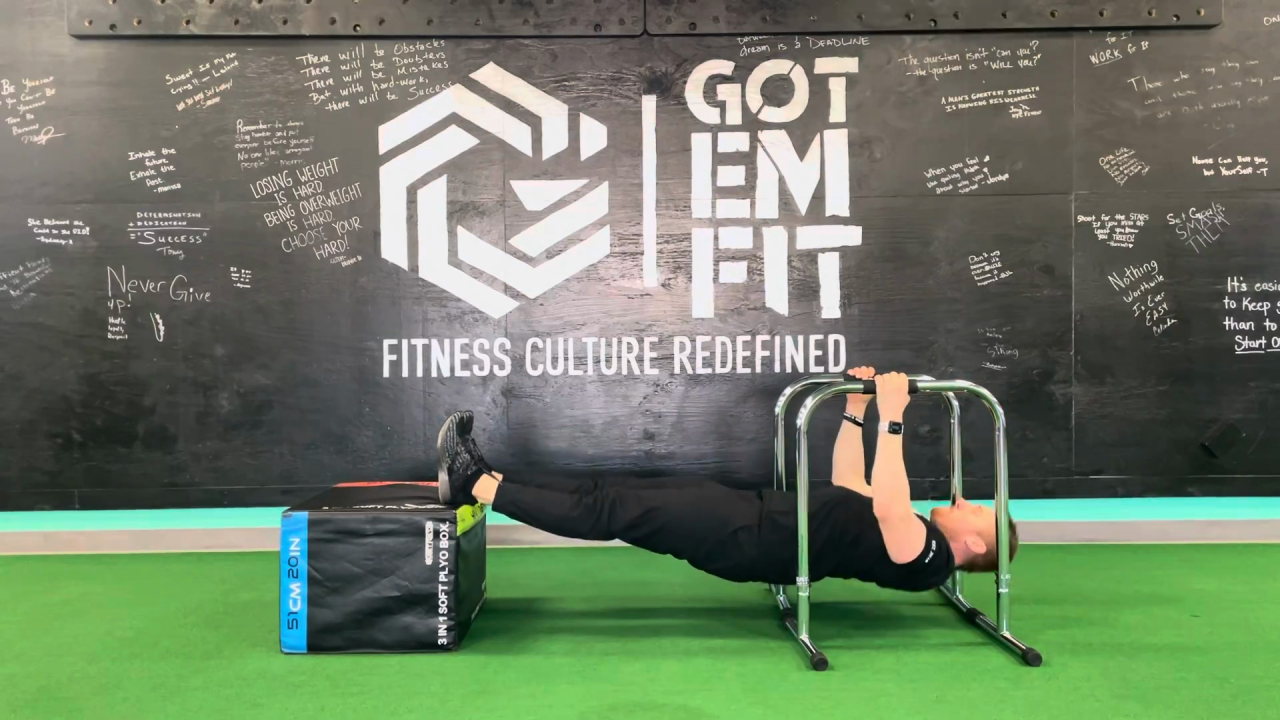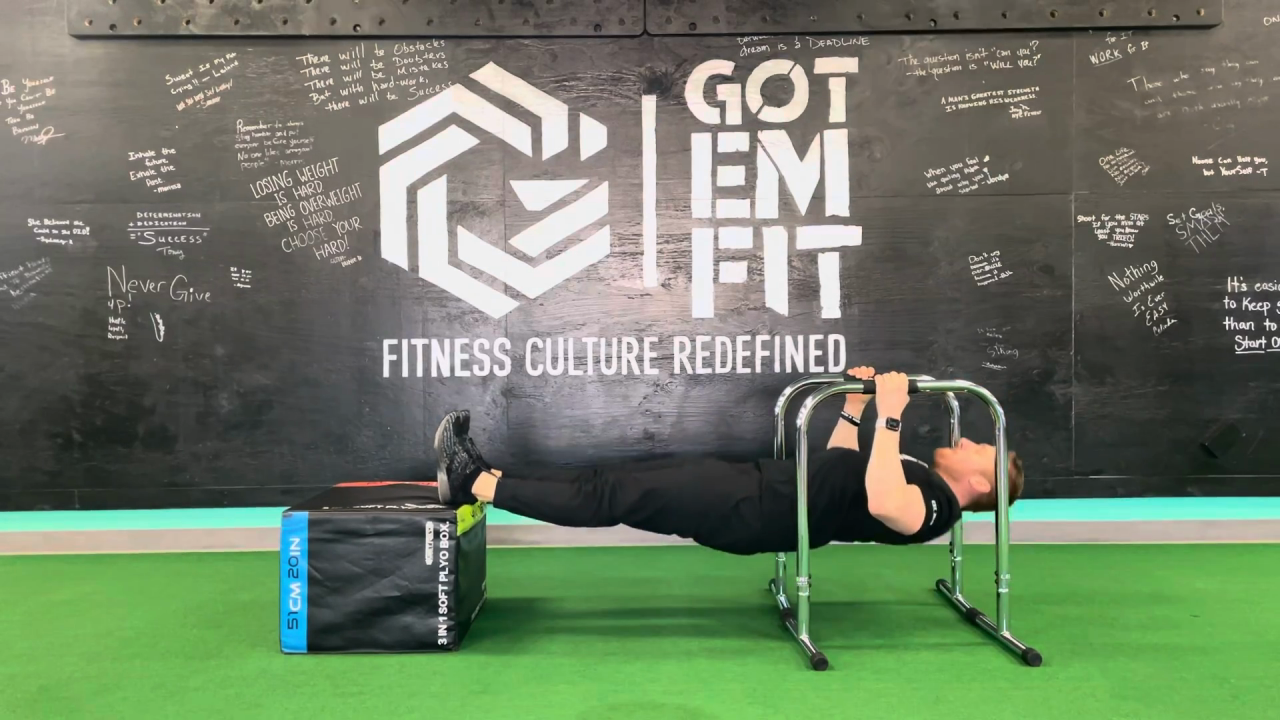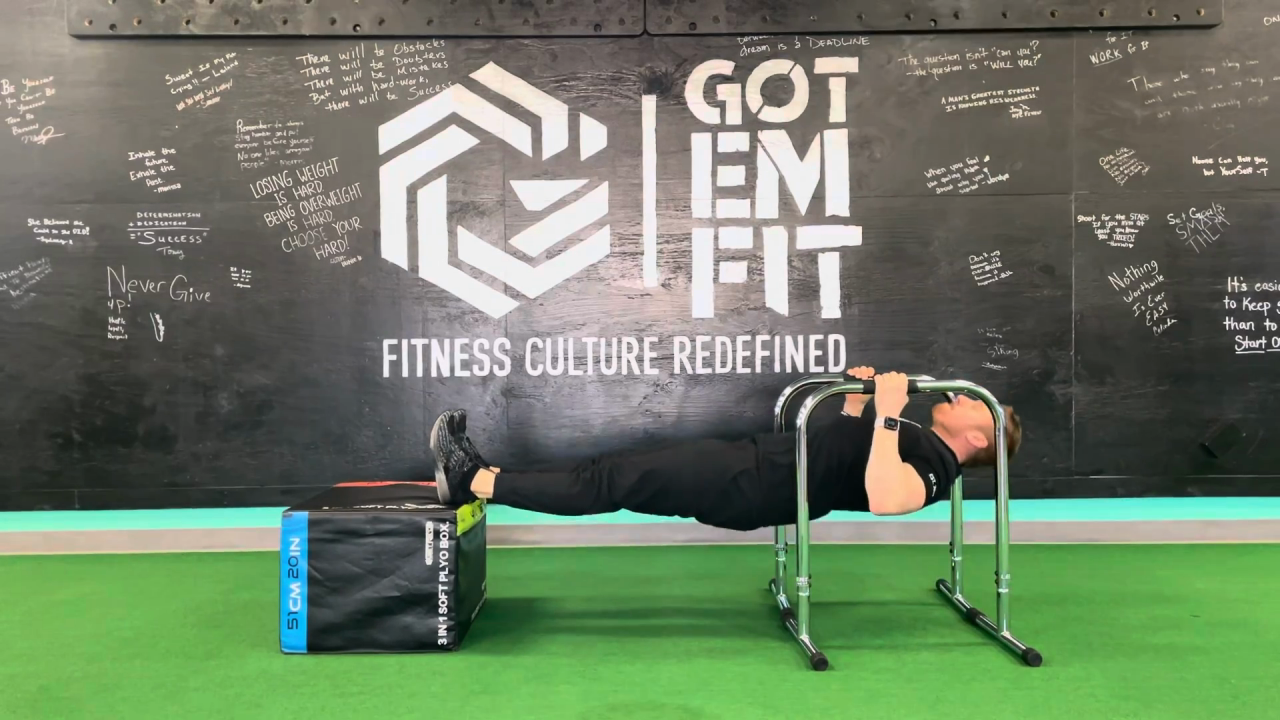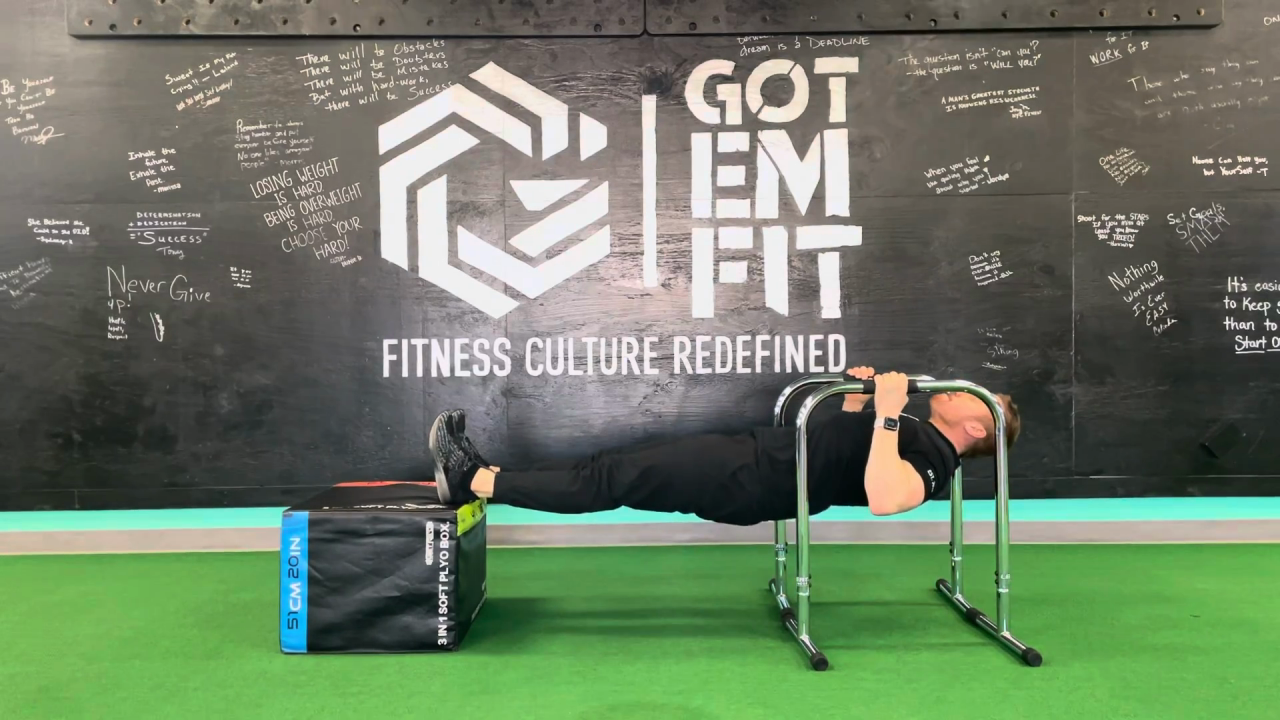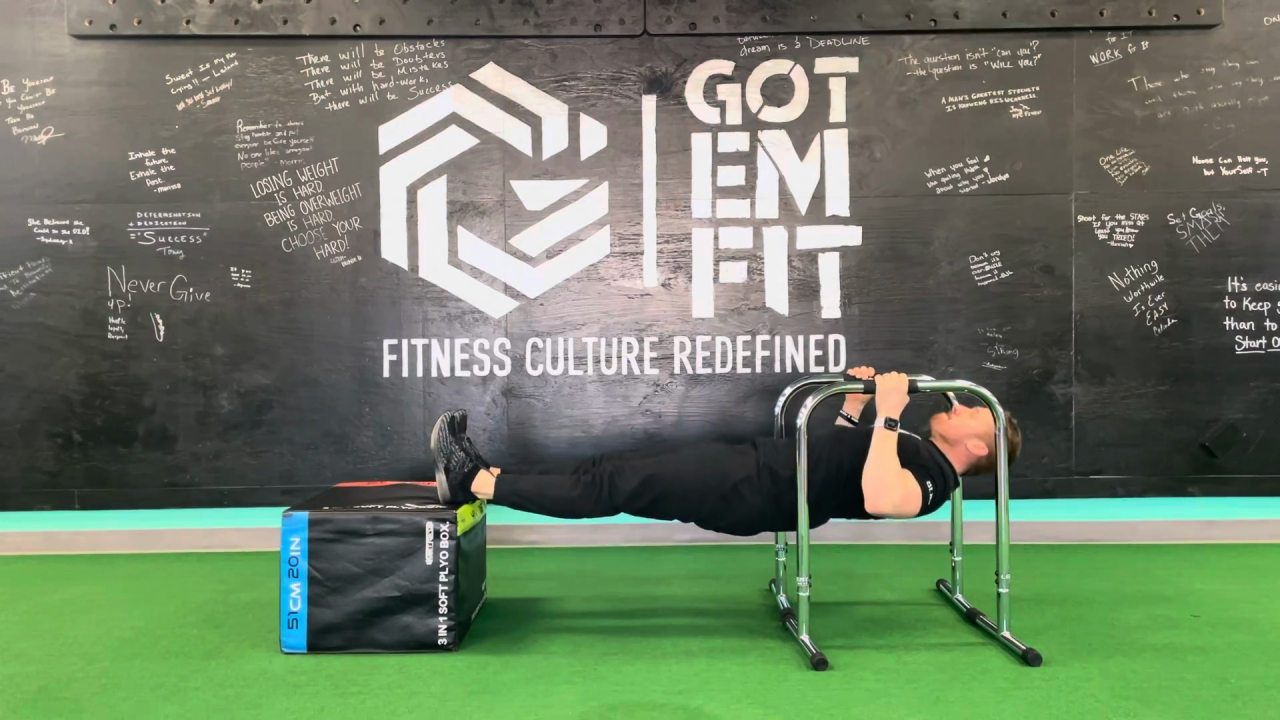
dt=0.3s
person 1, frame 1
left shoulder: (922, 558)
right shoulder: (921, 542)
left elbow: (887, 504)
right elbow: (848, 484)
left wrist: (892, 419)
right wrist: (856, 409)
left hip: (747, 538)
right hip: (749, 510)
left knee: (607, 513)
right knee: (610, 495)
left ankle: (476, 485)
right ankle: (481, 477)
person 1, frame 2
left shoulder: (931, 507)
right shoulder: (920, 482)
left elbow: (878, 501)
left wrist: (889, 415)
right wrist: (854, 405)
left hip: (750, 511)
right hip: (752, 484)
left knee: (609, 500)
right knee: (610, 481)
left ankle: (475, 483)
right ankle: (480, 476)
person 1, frame 3
left shoulder: (931, 469)
right shoulder: (919, 448)
left elbow: (882, 498)
left wrist: (887, 414)
right wrist: (856, 403)
left hip: (750, 486)
right hip: (749, 461)
left knee: (609, 486)
right knee: (610, 471)
left ankle: (475, 481)
right ankle: (481, 475)
person 1, frame 4
left shoulder: (929, 464)
right shoulder: (917, 443)
left elbow: (882, 499)
left wrist: (887, 414)
right wrist: (857, 398)
left hip: (749, 481)
right hip: (748, 456)
left knee: (606, 483)
right knee: (608, 467)
left ankle: (474, 480)
right ankle: (479, 473)
person 1, frame 5
left shoulder: (929, 479)
right shoulder: (918, 456)
left elbow: (876, 498)
left wrist: (888, 414)
right wrist: (856, 403)
left hip: (748, 492)
right hip: (750, 464)
left knee: (607, 489)
right knee: (609, 471)
left ankle: (474, 482)
right ankle: (481, 474)
